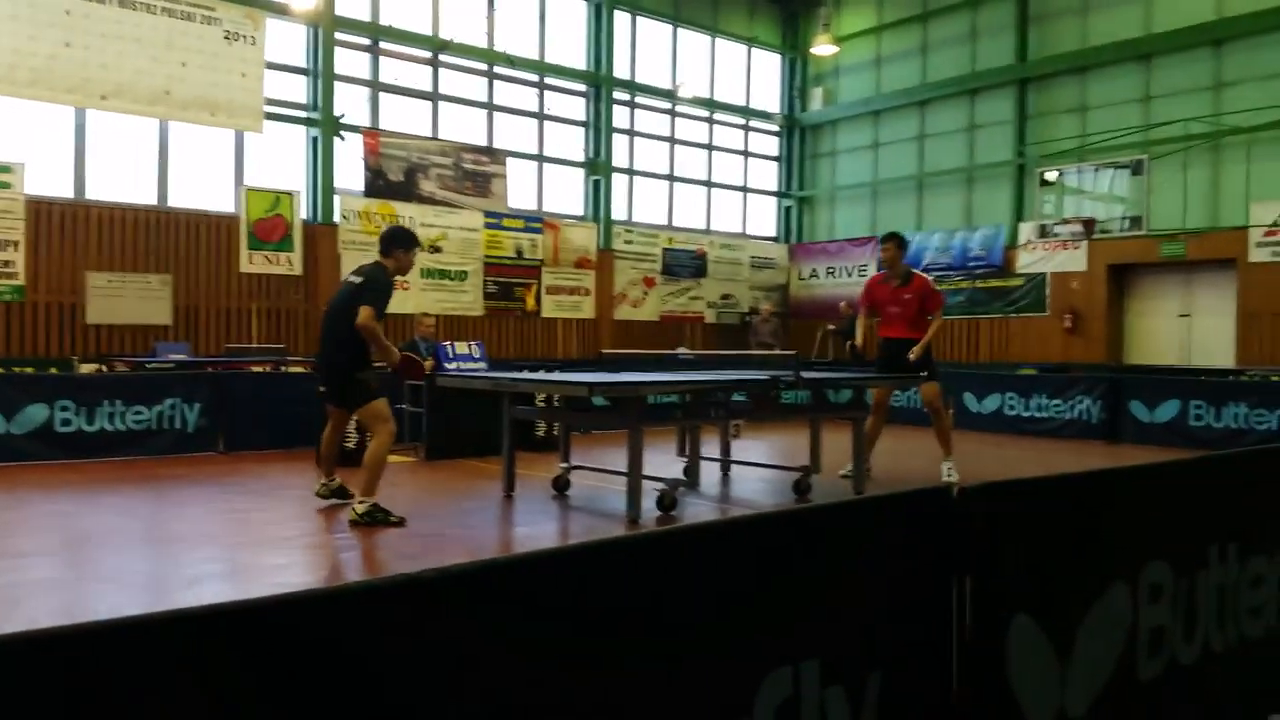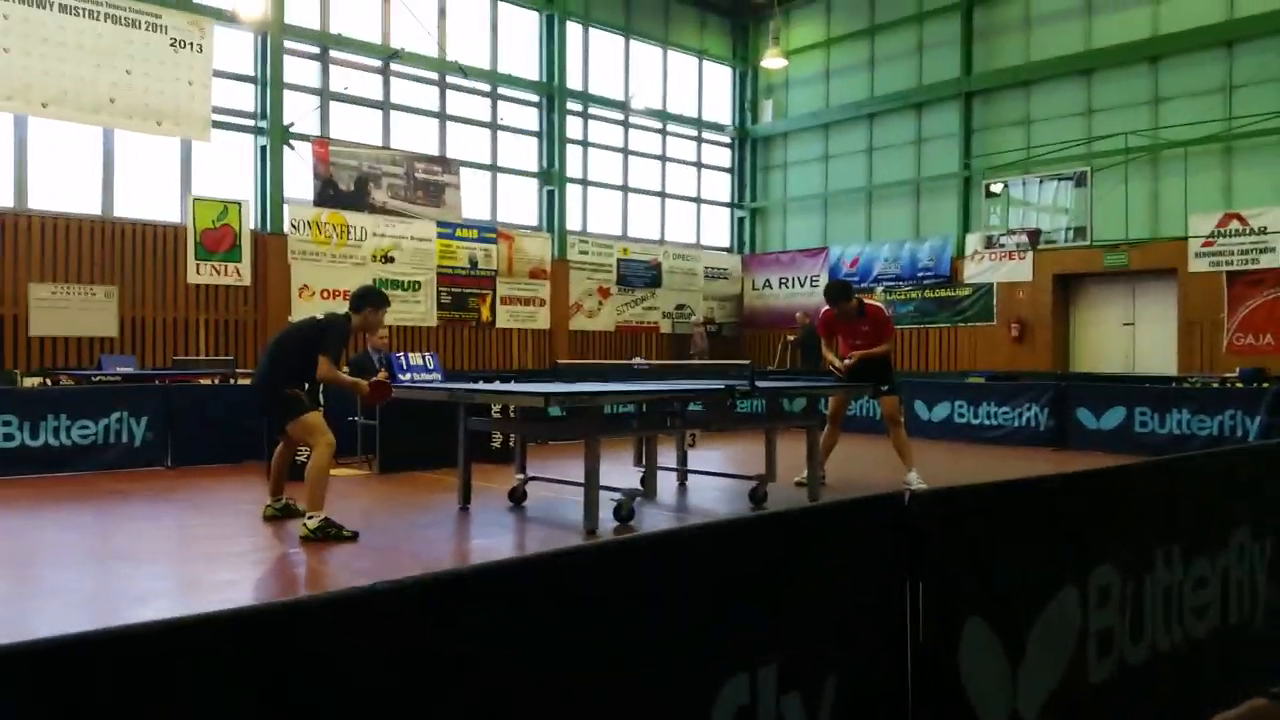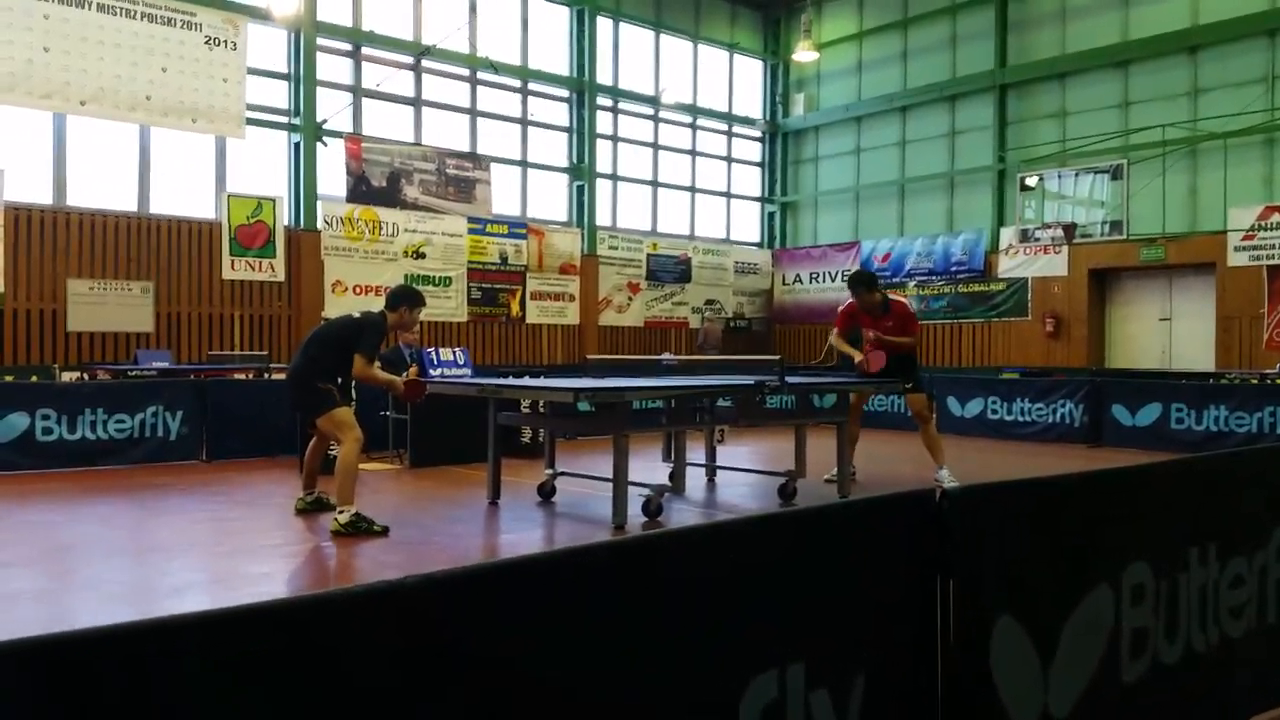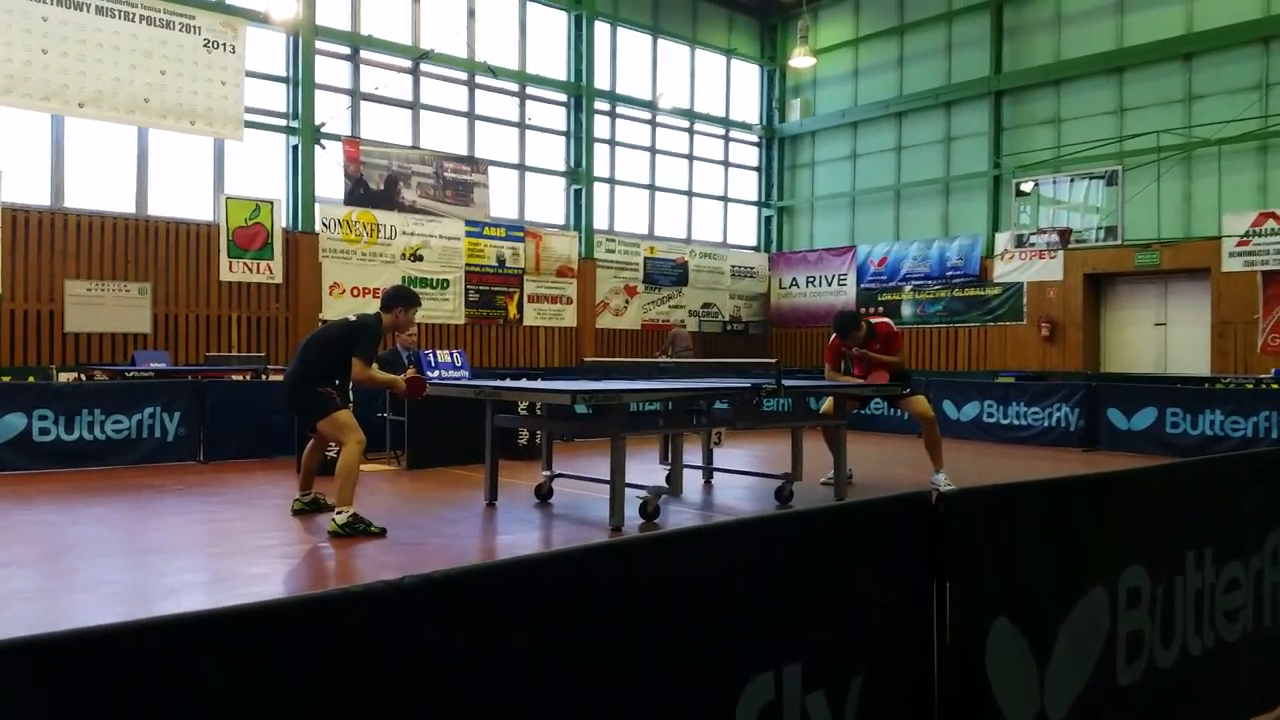
dt=1s
person 1, frame 1
left shoulder: (362, 274)
right shoulder: (380, 279)
left elbow: (340, 314)
right elbow: (365, 322)
right wrist: (387, 350)
left hip: (331, 359)
right hip: (347, 364)
left knee: (338, 421)
right knee: (384, 429)
left ankle: (329, 483)
right ankle: (364, 506)
person 1, frame 2
left shoulder: (334, 323)
right shoulder: (339, 327)
left elbow: (321, 370)
right elbow: (324, 374)
left wrist: (355, 384)
right wrist: (354, 383)
left hip: (271, 380)
right hip: (279, 384)
left knee: (290, 440)
right knee: (324, 443)
left ankle: (276, 504)
right ankle: (314, 522)
person 1, frame 3
left shoulder: (371, 321)
right shoulder: (375, 325)
left elbow: (361, 367)
right elbow: (360, 372)
left wrist: (392, 381)
right wrist: (390, 382)
left hip: (305, 375)
right hip: (312, 379)
left knee: (325, 435)
right knee: (351, 438)
left ankle: (308, 497)
right ankle: (345, 516)
person 1, frame 4
left shoulder: (367, 324)
right shoulder: (372, 328)
left elbow: (361, 368)
right elbow: (359, 374)
left wrist: (394, 379)
right wrist: (391, 381)
left hip: (303, 379)
right hip: (310, 383)
left knee: (322, 437)
right knee: (354, 440)
left ankle: (304, 498)
right ankle: (343, 517)
person 2, frame 1
left shoulder: (923, 283)
right shoulder: (874, 283)
left elbow: (937, 318)
right elbow: (865, 315)
left wrist: (920, 346)
right wrist: (859, 337)
left hip: (916, 349)
right hip: (888, 347)
left knee: (934, 405)
right knee: (878, 406)
left ankle: (948, 462)
person 2, frame 2
left shoulder: (877, 311)
right shoulder: (827, 315)
left elbow: (889, 345)
right elbow: (826, 346)
left wrist: (864, 354)
right wrist: (834, 360)
left hip: (877, 363)
right hip: (848, 364)
left knee: (893, 418)
right knee: (833, 417)
left ankle: (911, 473)
person 2, frame 3
left shoulder: (901, 306)
right shoulder: (850, 308)
left elbow: (914, 342)
right elbow: (835, 338)
left wrist: (883, 338)
right wrist: (855, 354)
left hip: (902, 361)
left knee: (922, 415)
right knee: (851, 410)
left ankle: (942, 470)
person 2, frame 4
left shoulder: (886, 327)
right shoulder: (837, 339)
left elbow: (899, 362)
right elbow: (830, 372)
left wrist: (868, 355)
right wrist: (853, 382)
left hip: (893, 377)
right hip: (861, 379)
left knee: (927, 416)
right knee: (827, 414)
left ankle: (938, 473)
